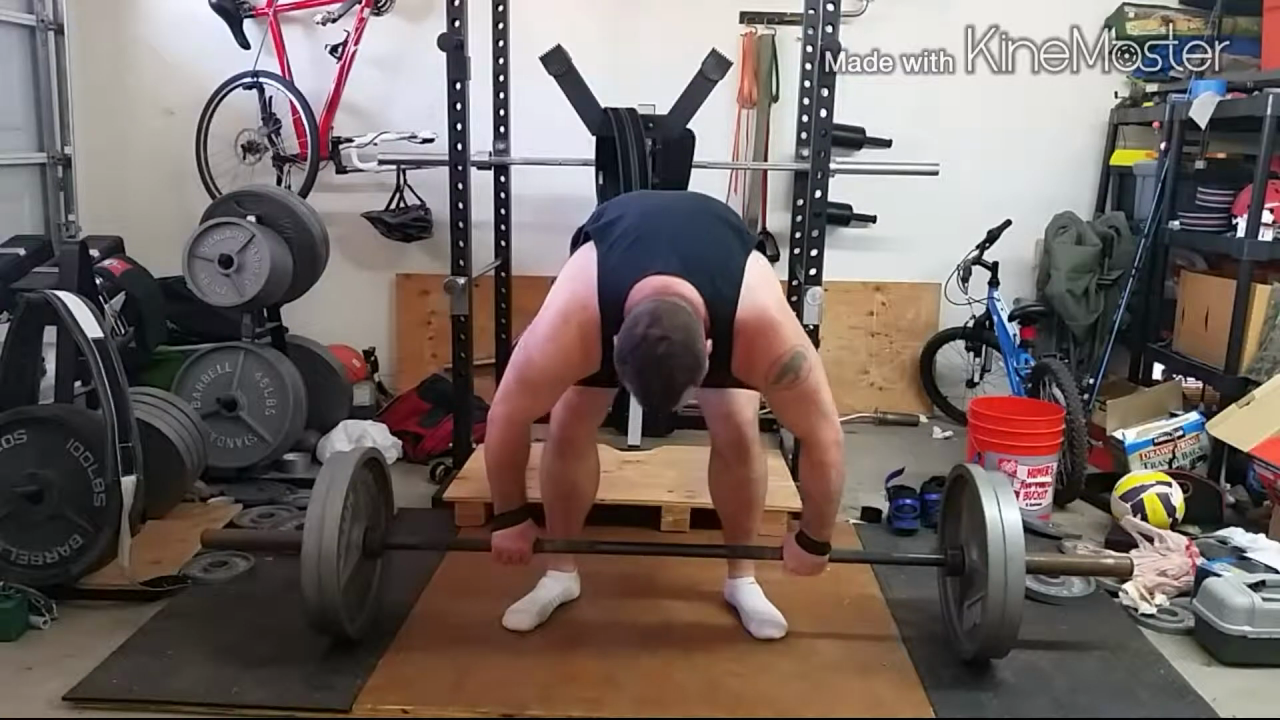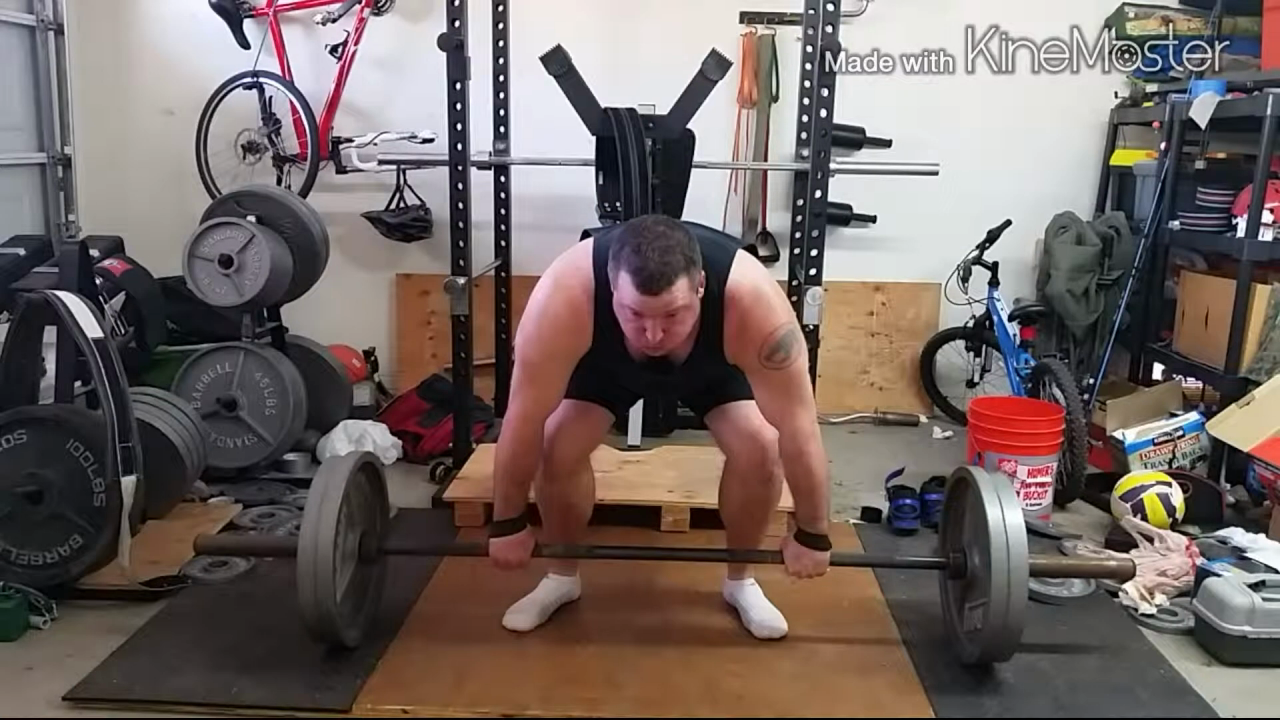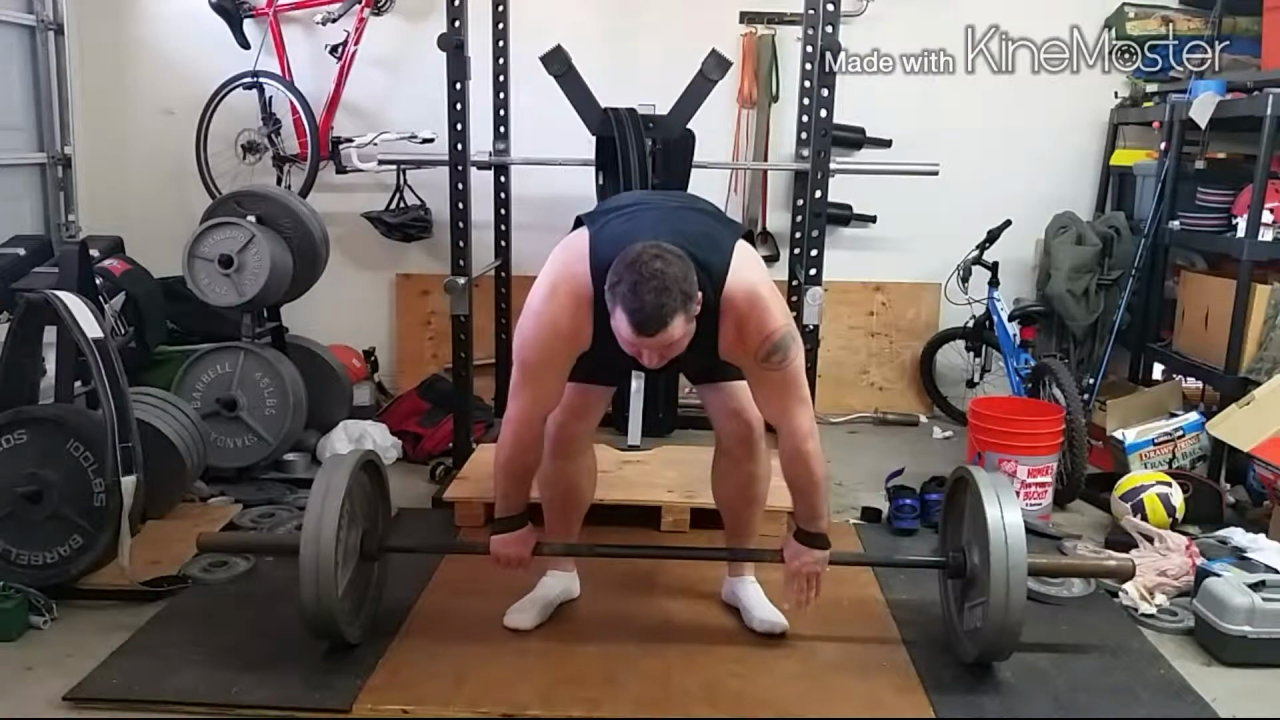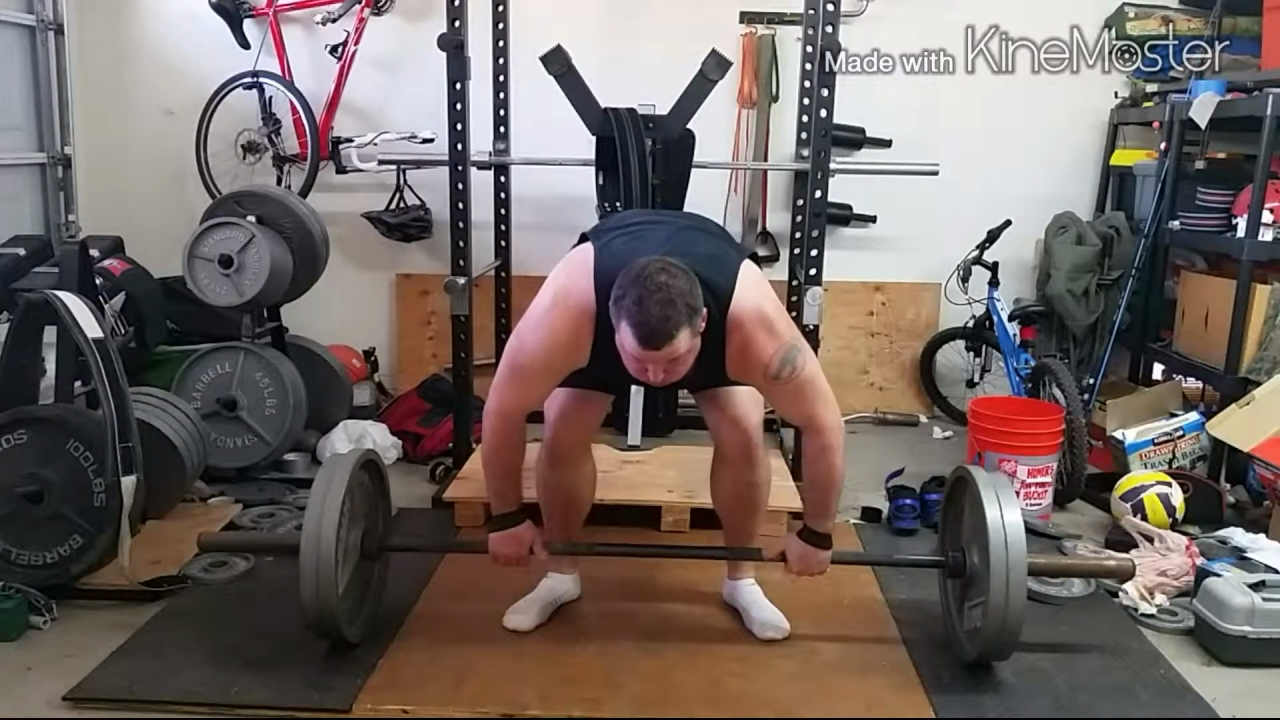
dt=1s
person 1, frame 1
left shoulder: (763, 330)
right shoulder: (571, 326)
left elbow: (823, 435)
right elbow: (506, 417)
left wrist: (813, 540)
right wrist: (510, 517)
left knee: (737, 433)
right knee: (568, 427)
left ankle: (741, 576)
right ankle: (561, 572)
person 1, frame 2
left shoulder: (753, 302)
right shoulder: (566, 295)
left elbow: (798, 427)
right elbow: (525, 418)
left wrist: (812, 535)
right wrist: (507, 524)
left knee: (760, 451)
right knee: (557, 448)
left ankle: (741, 579)
right ankle: (562, 575)
person 1, frame 3
left shoulder: (749, 304)
right shoulder: (563, 297)
left elbow: (795, 423)
right elbow: (526, 415)
left wrist: (810, 534)
right wrist: (510, 520)
left hip: (713, 272)
left knee: (743, 428)
right knee: (565, 427)
left ankle: (740, 576)
right ankle: (560, 571)
person 1, frame 4
left shoulder: (753, 327)
right shoulder: (564, 316)
left elbow: (823, 424)
right elbow: (503, 411)
left wrist: (815, 533)
right wrist: (506, 518)
left knee: (743, 434)
right knee: (562, 434)
left ankle: (740, 578)
right ankle: (561, 573)
